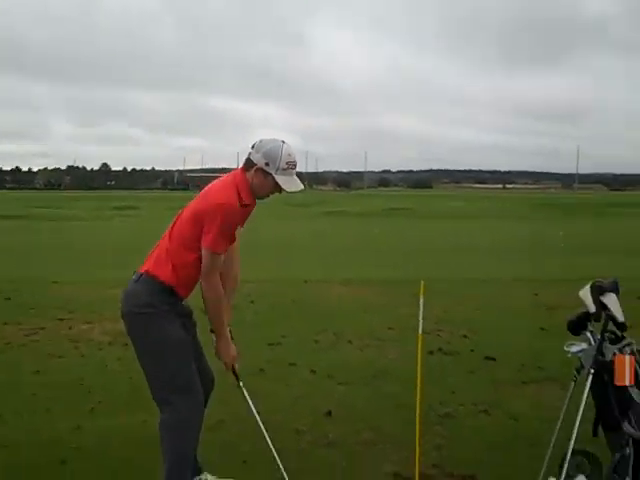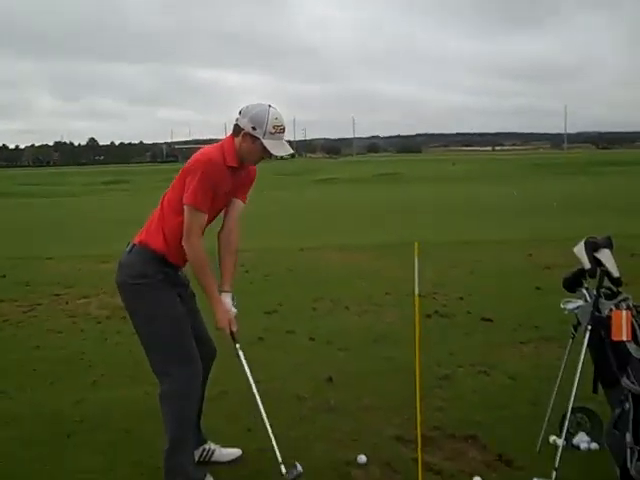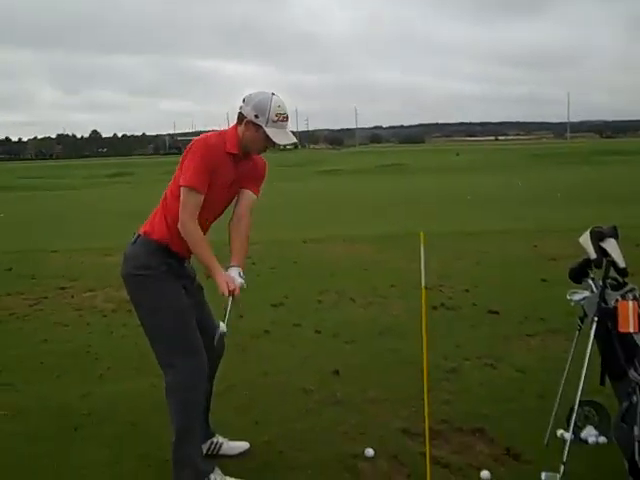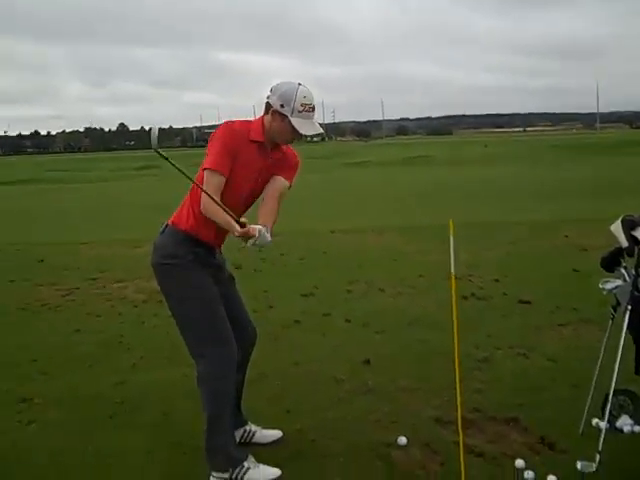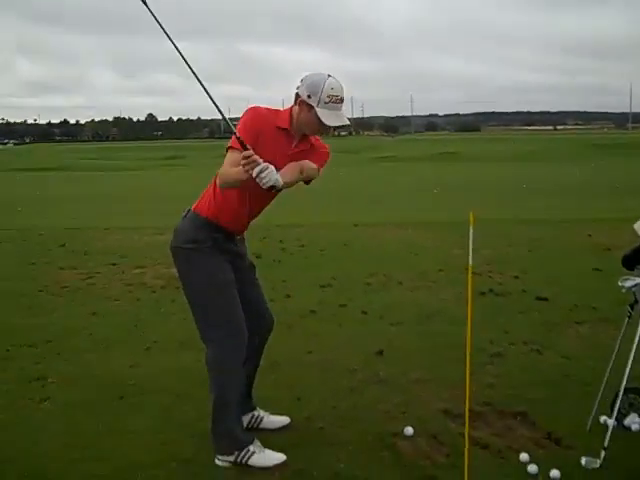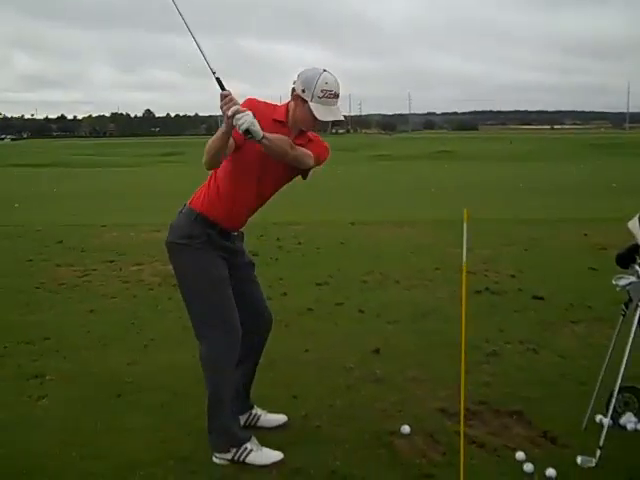
dt=0.1s
person 1, frame 1
left shoulder: (244, 193)
right shoulder: (225, 203)
left elbow: (228, 259)
right elbow: (209, 278)
left wrist: (224, 328)
right wrist: (225, 340)
left hip: (169, 299)
right hip: (150, 300)
left knee: (201, 383)
right knee: (183, 400)
person 1, frame 2
left shoulder: (245, 171)
right shoulder: (208, 162)
left elbow: (229, 231)
right elbow: (191, 241)
left wrist: (226, 294)
right wrist: (217, 303)
left hip: (168, 270)
right hip: (145, 270)
left knee: (202, 354)
right knee: (181, 370)
left ankle: (193, 445)
person 1, frame 3
left shoulder: (256, 168)
right shoulder: (206, 146)
left elbow: (242, 218)
right elbow: (185, 221)
left wrist: (236, 270)
right wrist: (216, 273)
left hip: (177, 261)
right hip: (150, 261)
left knee: (210, 347)
right knee: (188, 363)
left ankle: (200, 437)
person 1, frame 4
left shoulder: (287, 160)
right shoulder: (231, 133)
left elbow: (271, 201)
right elbow: (206, 202)
left wrist: (261, 231)
right wrist: (235, 227)
left hip: (208, 251)
right hip: (180, 251)
left knee: (242, 337)
right knee: (217, 352)
left ankle: (233, 426)
person 1, frame 5
left shoulder: (318, 153)
right shoulder: (257, 118)
left elbow: (292, 173)
right elbow: (225, 178)
left wrist: (272, 175)
right wrist: (248, 170)
left hip: (232, 240)
right hip: (199, 236)
left knee: (258, 324)
right knee: (228, 337)
left ankle: (241, 410)
right ankle: (230, 444)
person 1, frame 6
left shoulder: (316, 149)
right shoulder: (254, 109)
left elbow: (283, 151)
right elbow: (210, 161)
left wrist: (254, 131)
right wrist: (229, 124)
left hip: (230, 237)
right hip: (195, 232)
left knee: (257, 322)
right knee: (222, 334)
left ankle: (238, 408)
right ankle: (226, 441)
